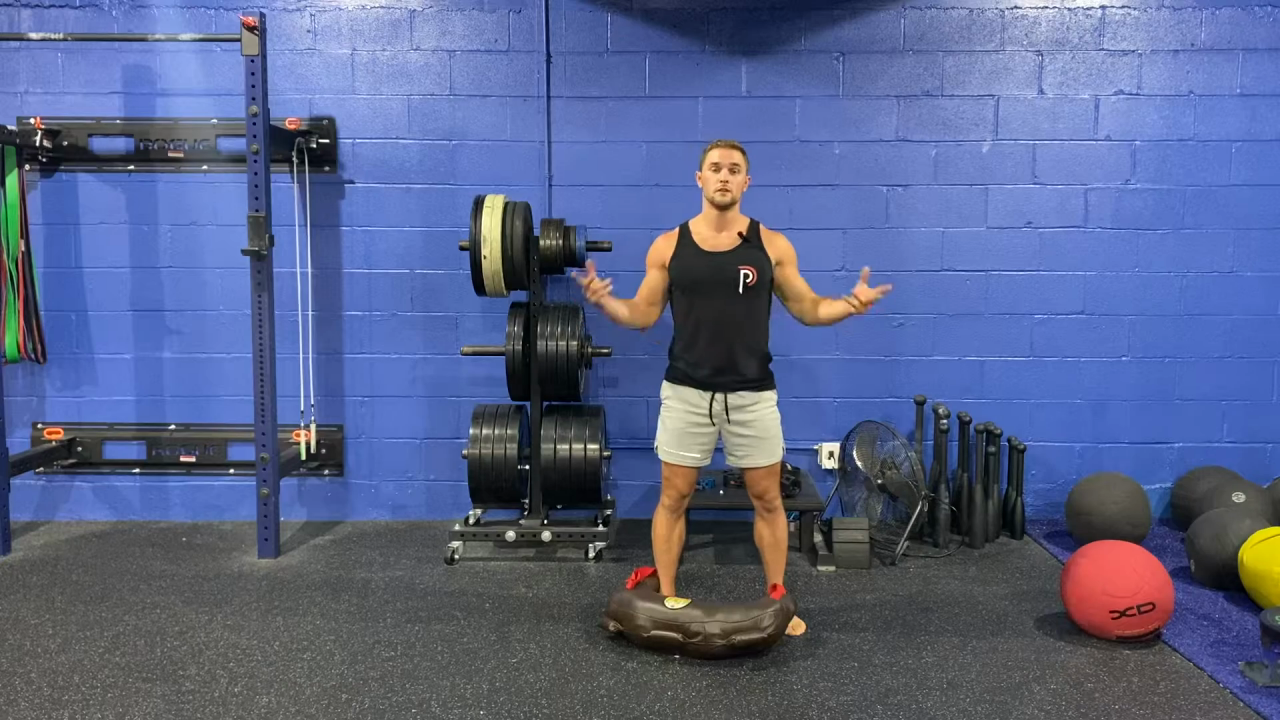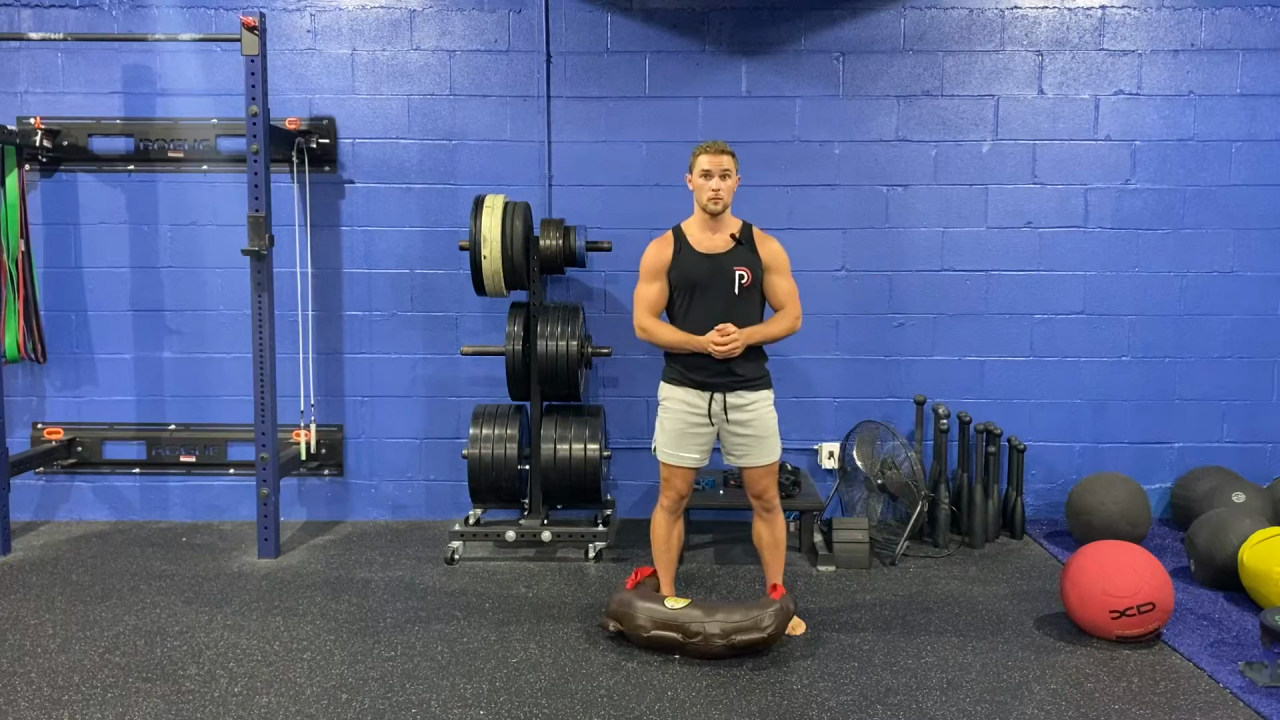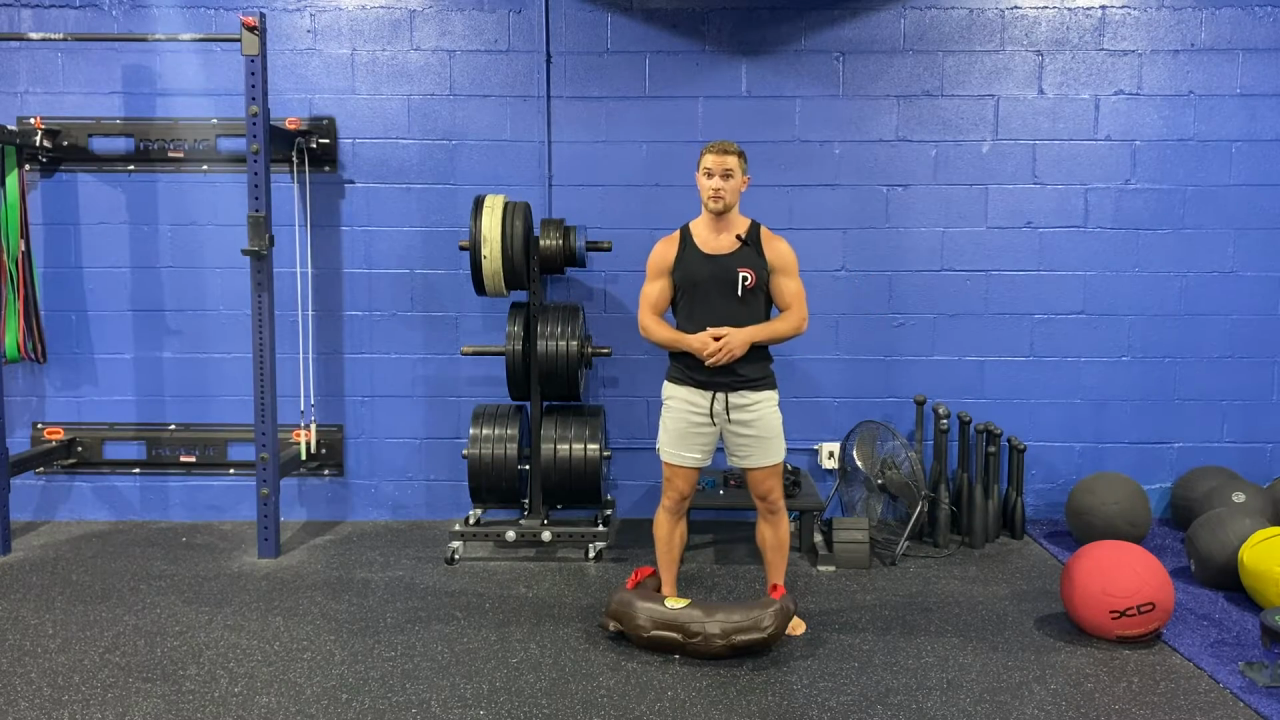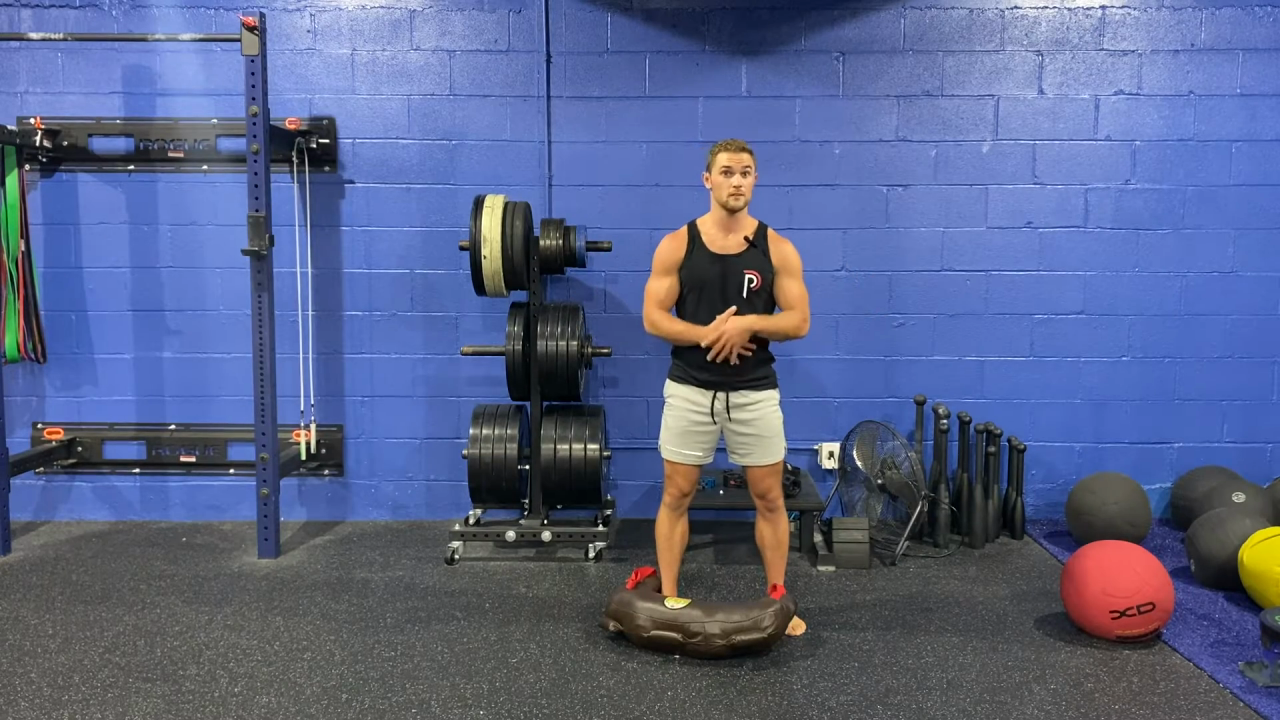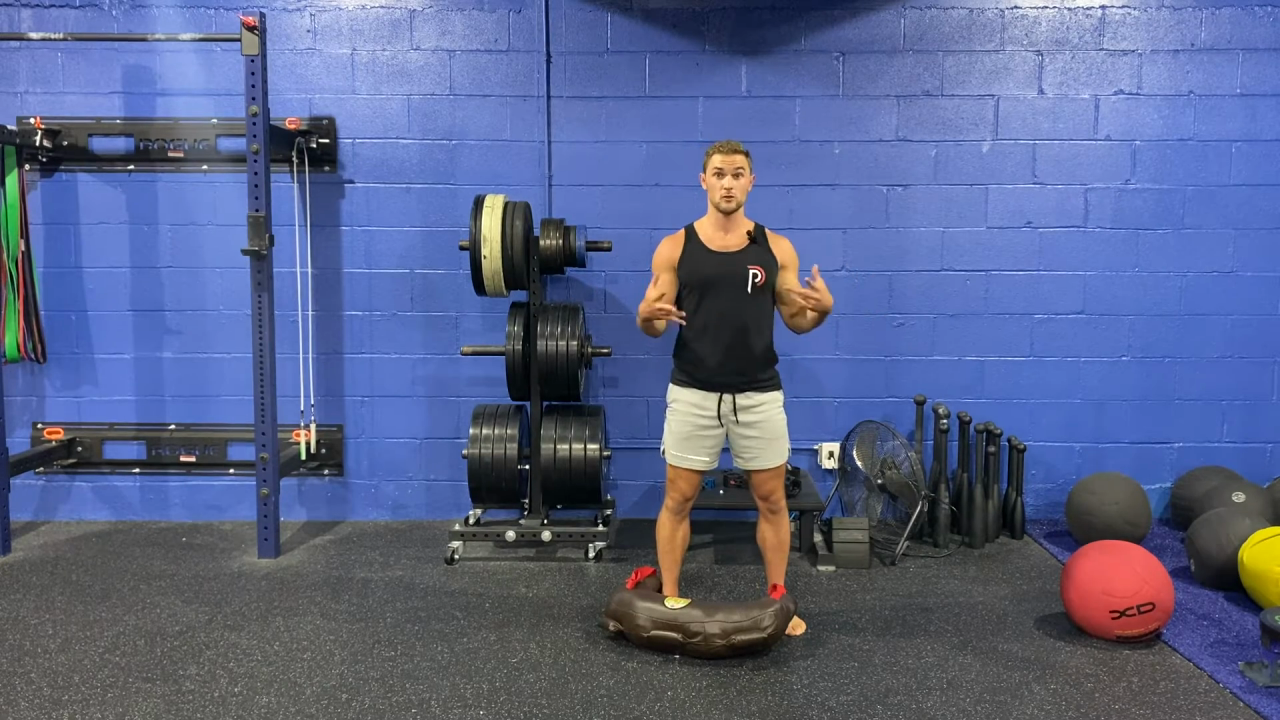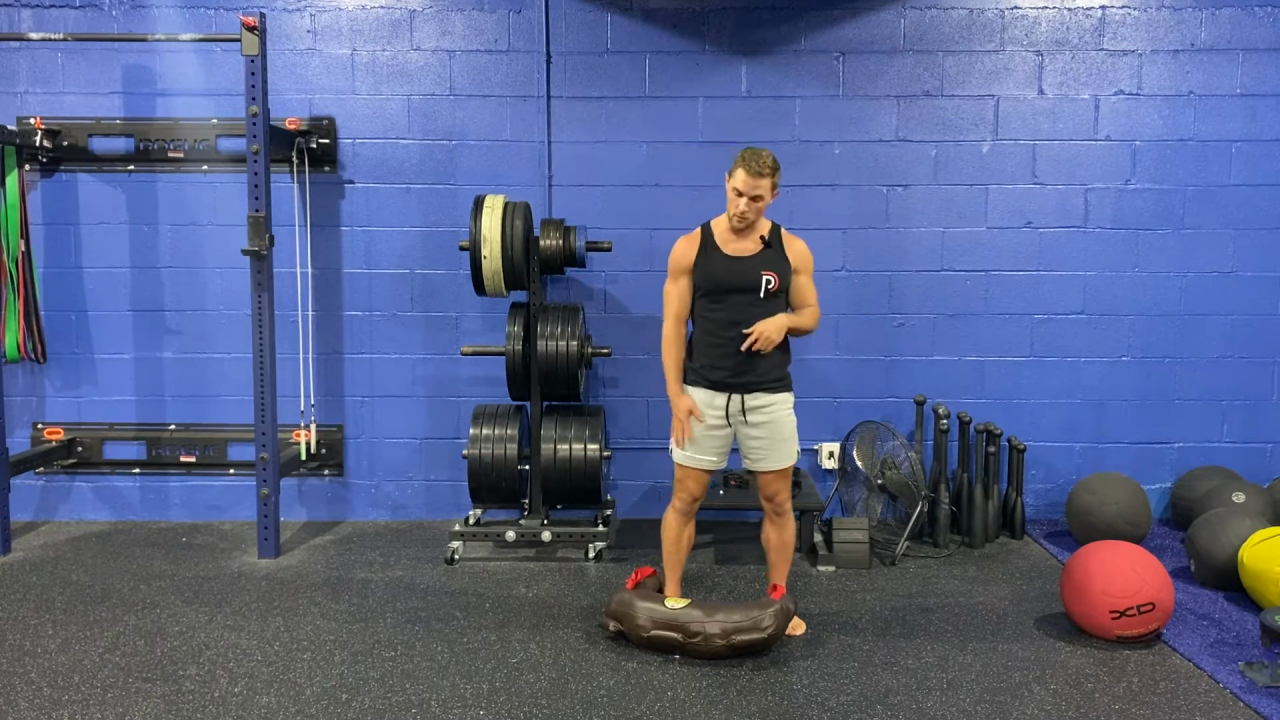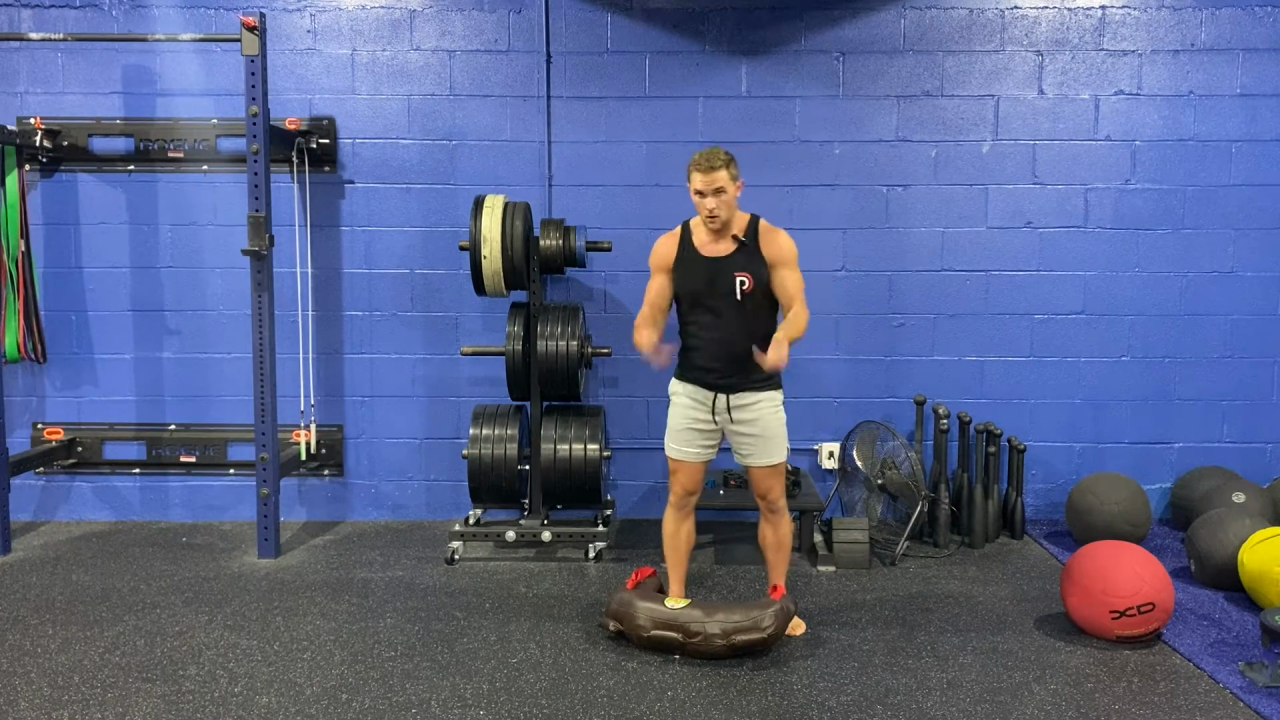
dt=0.7s
person 1, frame 1
left shoulder: (773, 245)
right shoulder: (669, 244)
left elbow: (807, 308)
right elbow: (643, 314)
left wrist: (850, 305)
right wrist: (606, 301)
left hip: (753, 393)
right hip: (686, 392)
left knee: (767, 499)
right knee: (674, 497)
right ankle: (666, 600)
person 1, frame 2
left shoulder: (764, 246)
right shoulder: (663, 249)
left elbow: (791, 316)
right elbow: (645, 323)
left wrist: (745, 336)
right wrist: (701, 342)
left hip: (750, 391)
right hip: (684, 391)
left knee: (766, 498)
right knee: (672, 498)
right ankle: (666, 599)
person 1, frame 3
left shoulder: (772, 247)
right shoulder: (670, 248)
left elbow: (797, 317)
right elbow: (647, 320)
left wrist: (746, 335)
right wrist: (689, 341)
left hip: (754, 392)
right hip: (687, 391)
left knee: (770, 500)
right knee: (674, 499)
right ankle: (668, 599)
person 1, frame 4
left shoulder: (778, 249)
right shoulder: (676, 245)
left elbow: (799, 320)
right elbow: (653, 316)
left wrist: (748, 323)
right wrist: (706, 334)
left hip: (755, 391)
right hip: (689, 389)
left knee: (769, 498)
right knee: (676, 495)
right ankle: (668, 599)
person 1, frame 5
left shoulder: (777, 248)
right shoulder: (674, 247)
left elbow: (795, 320)
right elbow: (655, 323)
left wrist: (820, 309)
right wrist: (647, 314)
left hip: (759, 394)
right hip: (693, 393)
left knee: (772, 500)
right knee: (678, 499)
right ankle: (669, 600)
person 1, frame 6
left shoulder: (792, 249)
right shoulder: (690, 246)
left elbow: (811, 314)
right elbow: (674, 323)
left wrist: (785, 319)
right wrist: (676, 393)
left hip: (770, 396)
right hip: (704, 395)
left knee: (778, 502)
right knee: (685, 499)
right ankle: (671, 599)
person 1, frame 7
left shoulder: (772, 241)
right shoulder: (669, 247)
left elbow: (796, 309)
right elbow: (653, 310)
left wrist: (782, 342)
right wrist: (646, 337)
left hip: (756, 393)
right hip: (692, 390)
left knee: (772, 500)
right knee: (682, 497)
left ankle: (778, 599)
right ankle: (675, 599)
